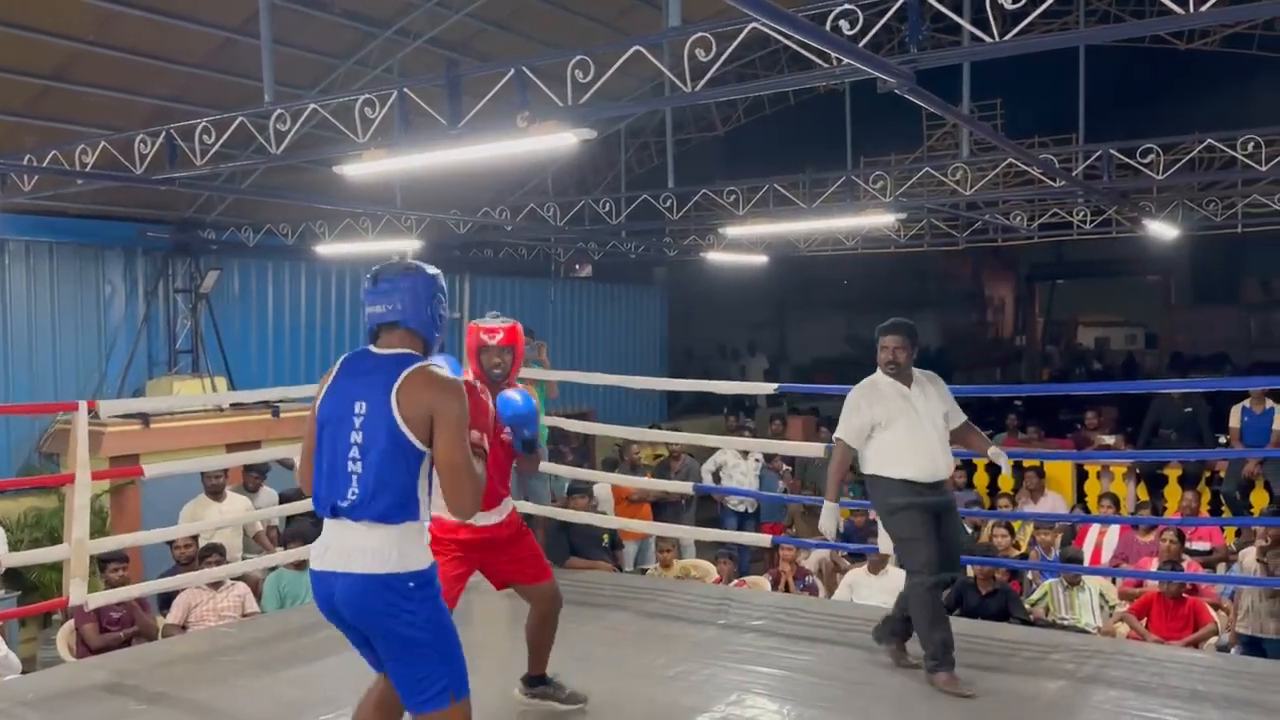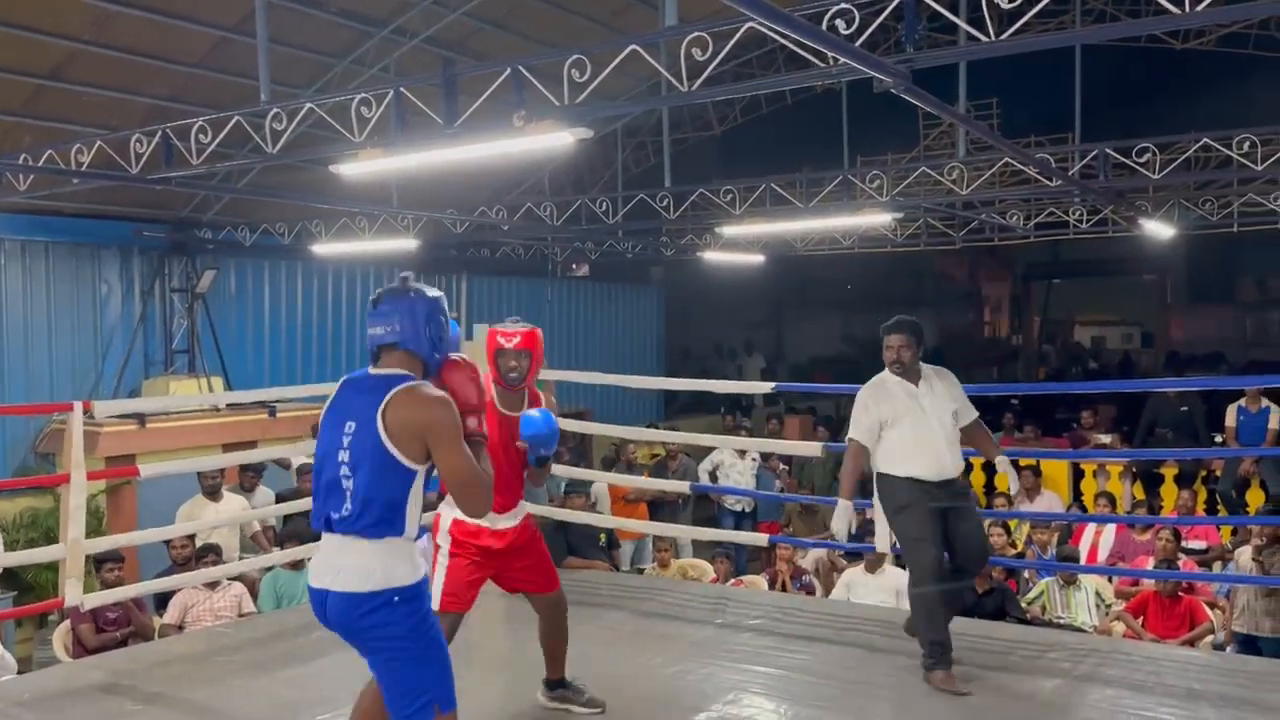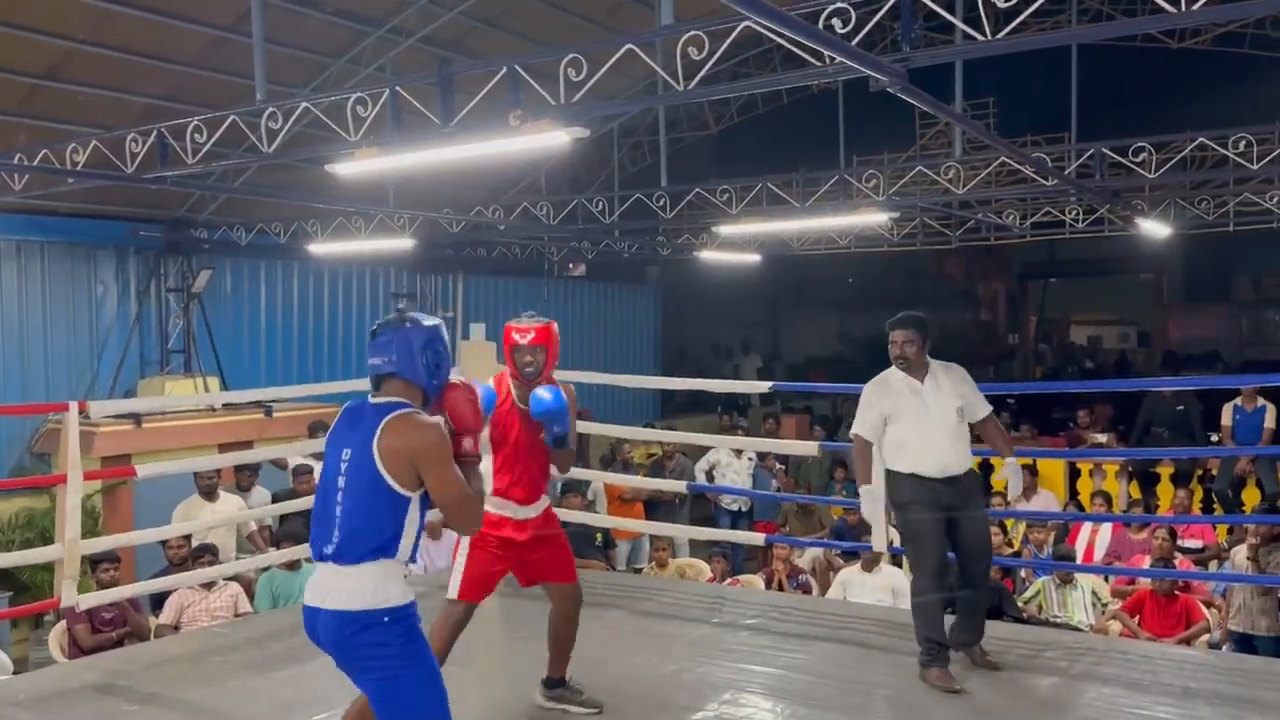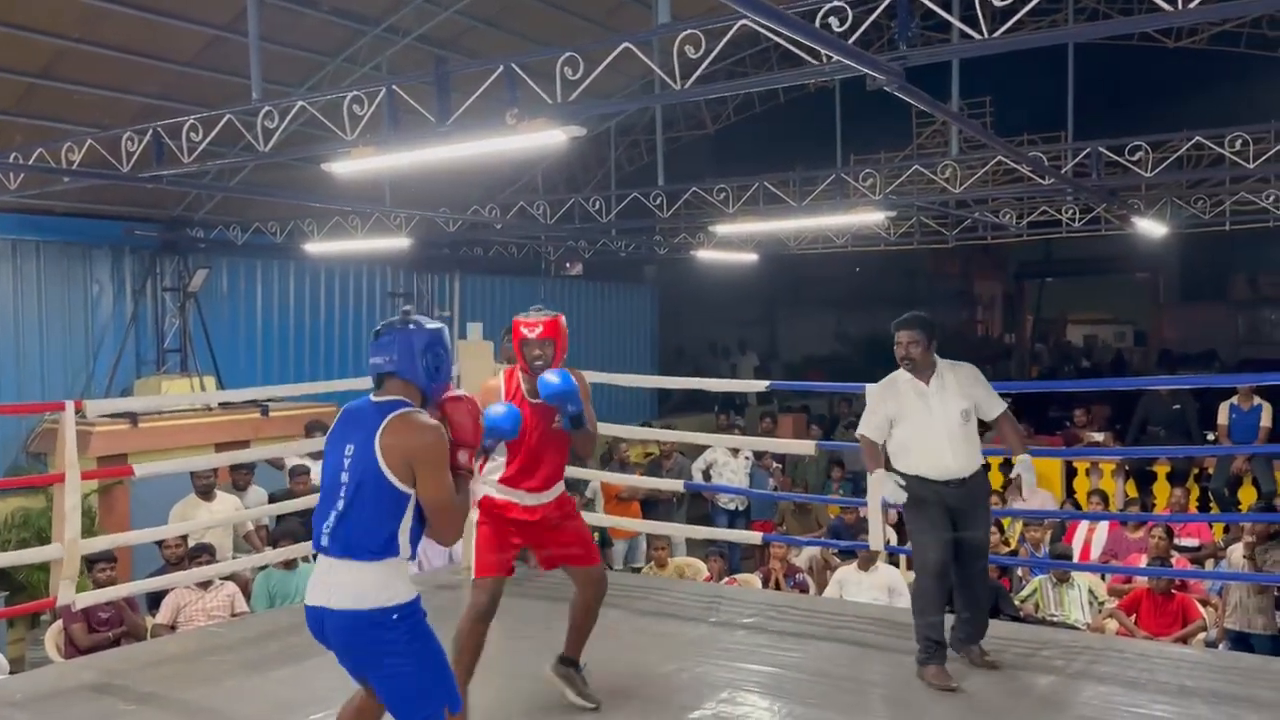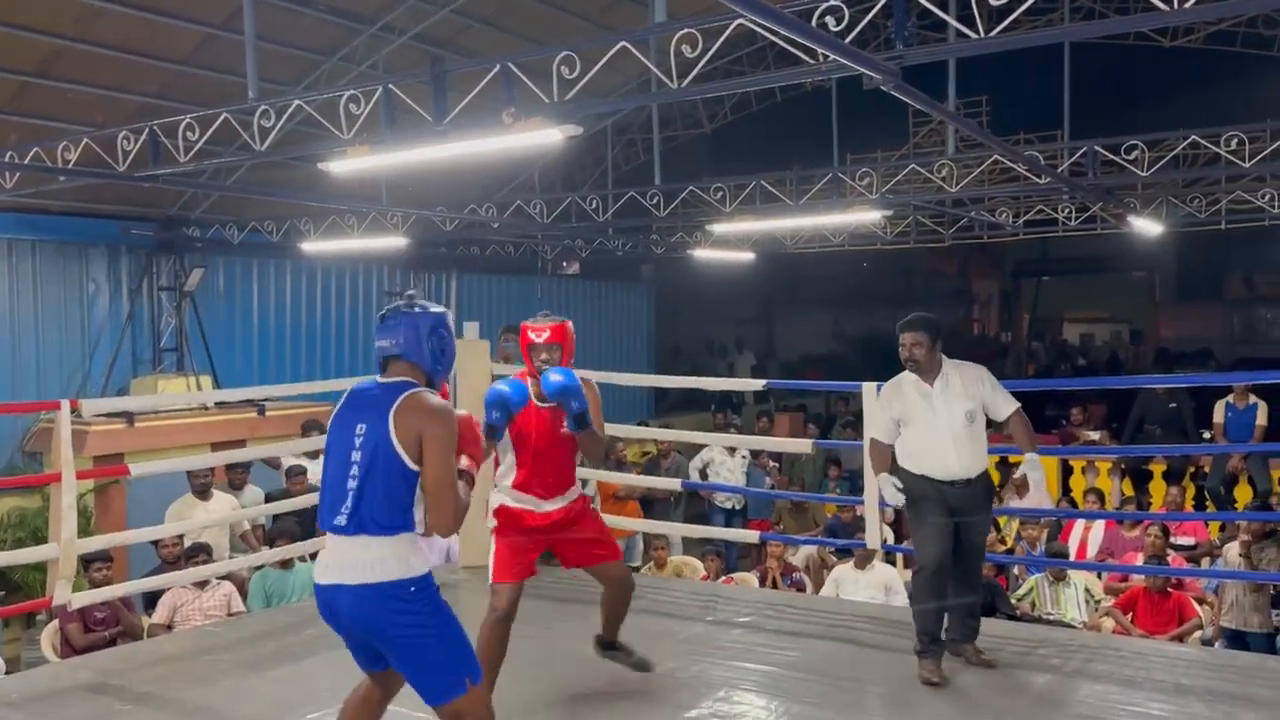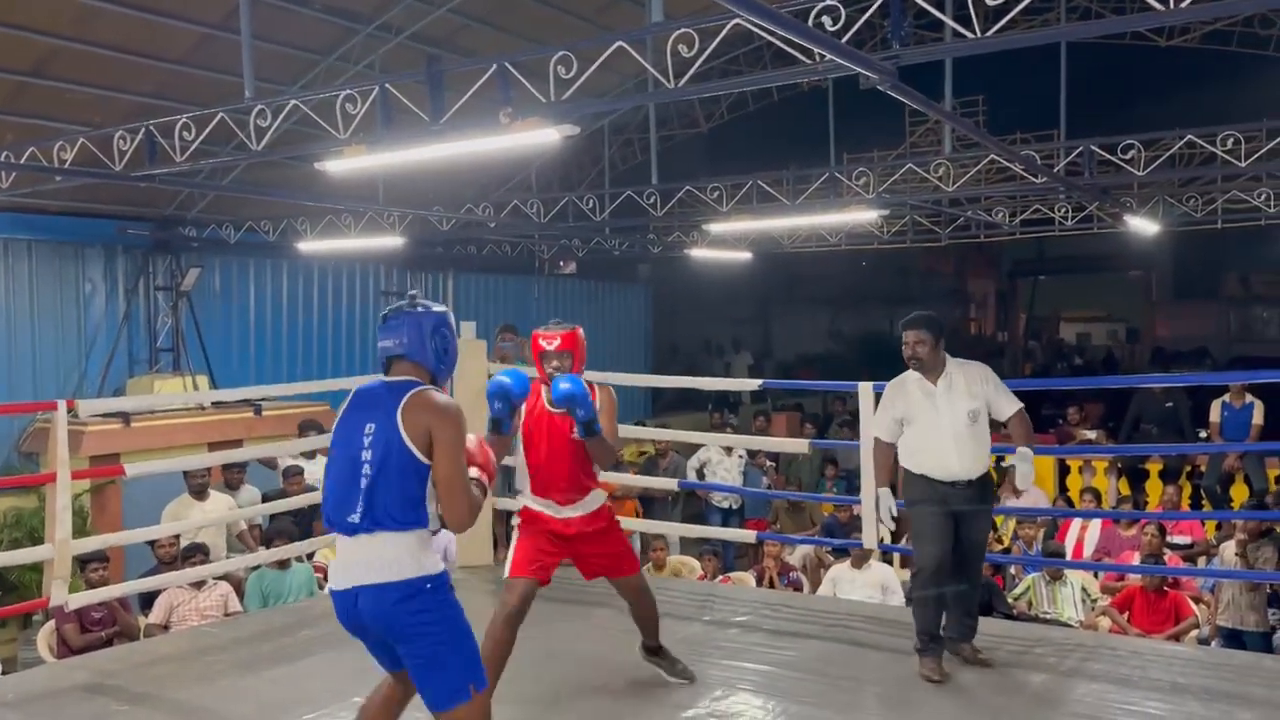
dt=0.1s
person 1, frame 1
left shoulder: (335, 376)
right shoulder: (439, 386)
left elbow: (308, 480)
right elbow: (464, 503)
right wrist: (476, 441)
left hip: (330, 569)
right hip: (395, 575)
left knee: (399, 678)
person 1, frame 2
left shoulder: (343, 392)
right shoulder: (428, 404)
right elbow: (476, 503)
right wrist: (475, 428)
left hip: (326, 584)
right hip: (384, 590)
left knee: (399, 676)
person 1, frame 3
left shoulder: (347, 417)
right shoulder: (422, 430)
right elbow: (466, 521)
right wrist: (468, 448)
left hip: (321, 604)
right hip: (373, 610)
person 1, frame 4
left shoulder: (348, 418)
right shoulder: (421, 430)
right elbow: (447, 530)
right wrist: (463, 460)
left hip: (322, 601)
right hip: (380, 608)
left knee: (381, 685)
person 1, frame 5
left shoulder: (347, 403)
right shoulder: (432, 411)
right elbow: (443, 521)
right wrist: (464, 475)
left hip: (331, 583)
right hip: (393, 583)
left knee: (386, 675)
person 1, frame 6
left shoulder: (351, 406)
right shoulder: (437, 409)
right elbow: (459, 516)
right wrist: (481, 477)
left hip: (346, 584)
right hip: (411, 581)
left knee: (405, 675)
person 2, frame 1
left shoulder: (521, 398)
left elbow: (530, 466)
left wrist: (527, 437)
left hip: (500, 522)
right hip: (448, 527)
left knee: (548, 597)
left ankle: (536, 681)
person 2, frame 2
left shoulder: (541, 403)
left elbow: (541, 474)
left wrist: (542, 455)
left hip: (514, 525)
right hip: (464, 528)
left knee: (554, 605)
right knee: (440, 629)
left ankle: (555, 685)
person 2, frame 3
left shoulder: (560, 396)
right shoulder: (490, 393)
left elbow: (565, 464)
left wrist: (560, 434)
left hip: (535, 516)
right hip: (487, 517)
left knee: (570, 597)
right knee: (455, 615)
left ankle: (554, 684)
person 2, frame 4
left shoulder: (574, 384)
right shoulder: (496, 388)
left elbow: (588, 448)
left wrist: (575, 415)
left hip: (551, 502)
right hip: (500, 504)
left knee: (595, 580)
right knee: (484, 601)
left ankle: (568, 666)
person 2, frame 5
left shoulder: (583, 390)
right shoulder: (513, 389)
left elbow: (597, 453)
left wrist: (578, 415)
right wrist: (493, 424)
left hip: (568, 507)
right hip: (516, 512)
left knee: (621, 580)
right knee: (502, 607)
left ankle: (608, 642)
person 2, frame 6
left shoulder: (597, 395)
right shoulder: (522, 395)
left elbow: (607, 457)
right elbow: (495, 450)
left wrist: (586, 421)
right wrist: (497, 418)
left hip: (591, 513)
right hip: (540, 517)
left knee: (637, 589)
right knee: (512, 606)
left ankle: (654, 650)
person 3, frame 1
left shoulder: (933, 383)
right shoulder: (865, 394)
left elbow: (959, 426)
right elbow: (843, 450)
left wrist: (991, 449)
right wrist: (831, 503)
left hip: (937, 490)
right hip: (896, 493)
left knee: (949, 568)
right knee: (926, 573)
left ankle: (892, 631)
right ankle: (939, 665)
person 3, frame 2
left shoulder: (944, 380)
right shoulder: (873, 393)
left elbow: (970, 424)
right elbow: (857, 449)
left wrist: (999, 458)
right wrist: (845, 501)
left hip: (952, 487)
right hip: (906, 492)
left knee: (973, 559)
right knee: (928, 570)
left ankle: (922, 621)
right ankle: (936, 663)
person 3, frame 3
left shoulder: (955, 375)
right shoulder: (879, 388)
left elbow: (984, 419)
right elbow: (862, 443)
left wrist: (1009, 459)
right wrist: (867, 488)
left hip: (963, 483)
right hip: (913, 489)
left knee: (976, 561)
right knee: (931, 569)
left ankle: (967, 638)
right ankle: (932, 660)
person 3, frame 4
left shoulder: (966, 376)
right shoulder: (885, 391)
left elbow: (1000, 416)
right elbow: (869, 441)
left wrist: (1022, 457)
right wrist: (878, 474)
left hip: (971, 486)
right hip: (921, 491)
left knee: (972, 569)
right knee: (932, 567)
left ankle: (966, 640)
right ankle: (931, 658)
person 3, frame 5
left shoulder: (975, 376)
right shoulder: (893, 391)
left elbow: (1012, 414)
right elbow: (879, 442)
left wrist: (1030, 456)
right wrist: (882, 477)
left hip: (974, 486)
right hip: (925, 489)
left knee: (968, 568)
right knee: (931, 563)
left ankle: (962, 638)
right ankle: (928, 652)
person 3, frame 6
left shoulder: (978, 375)
right shoulder: (897, 391)
left elbow: (1015, 414)
right elbow: (884, 444)
left wrist: (1024, 452)
right wrist: (883, 491)
left hip: (977, 487)
right hip: (926, 489)
left knee: (969, 567)
right knee: (931, 565)
left ankle: (959, 636)
right ankle: (930, 651)
